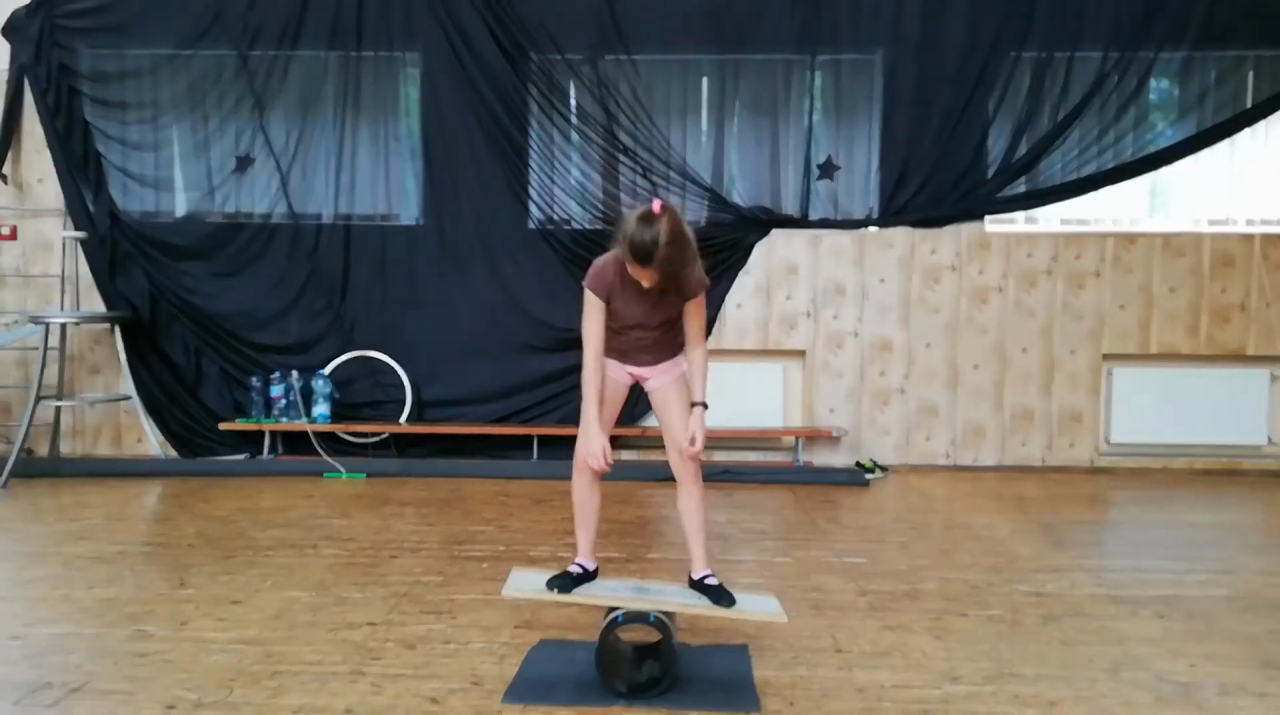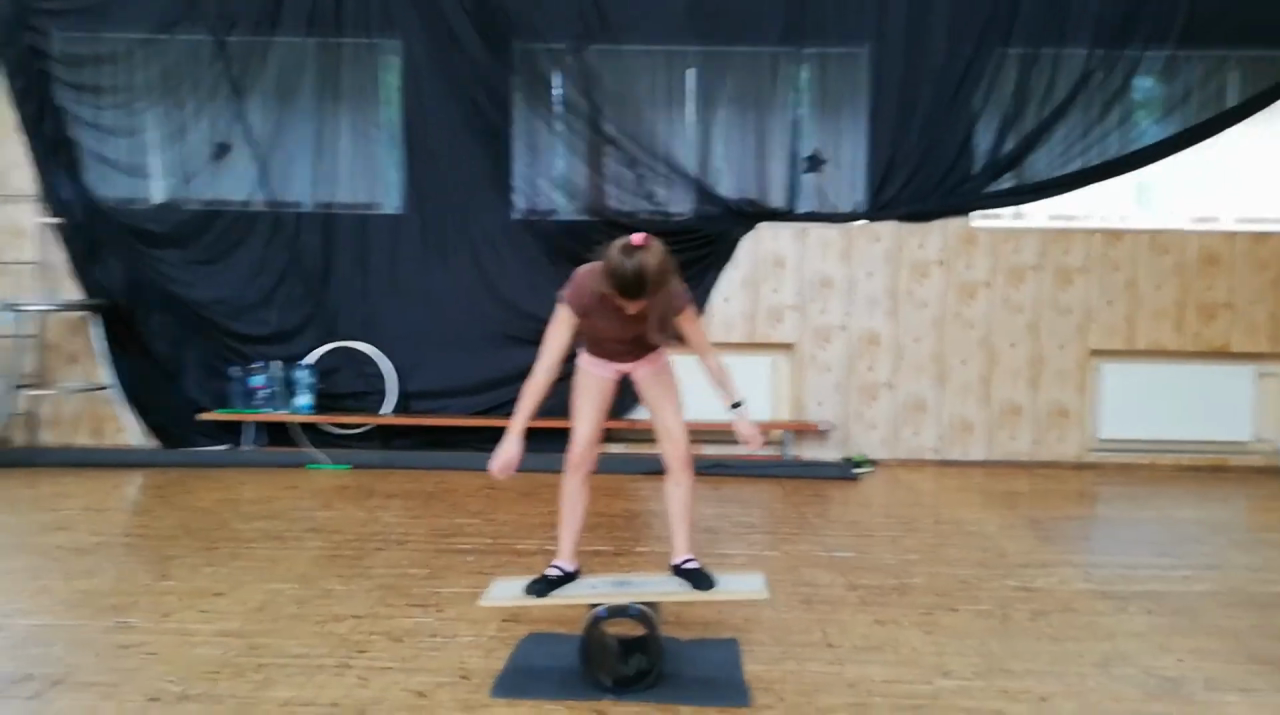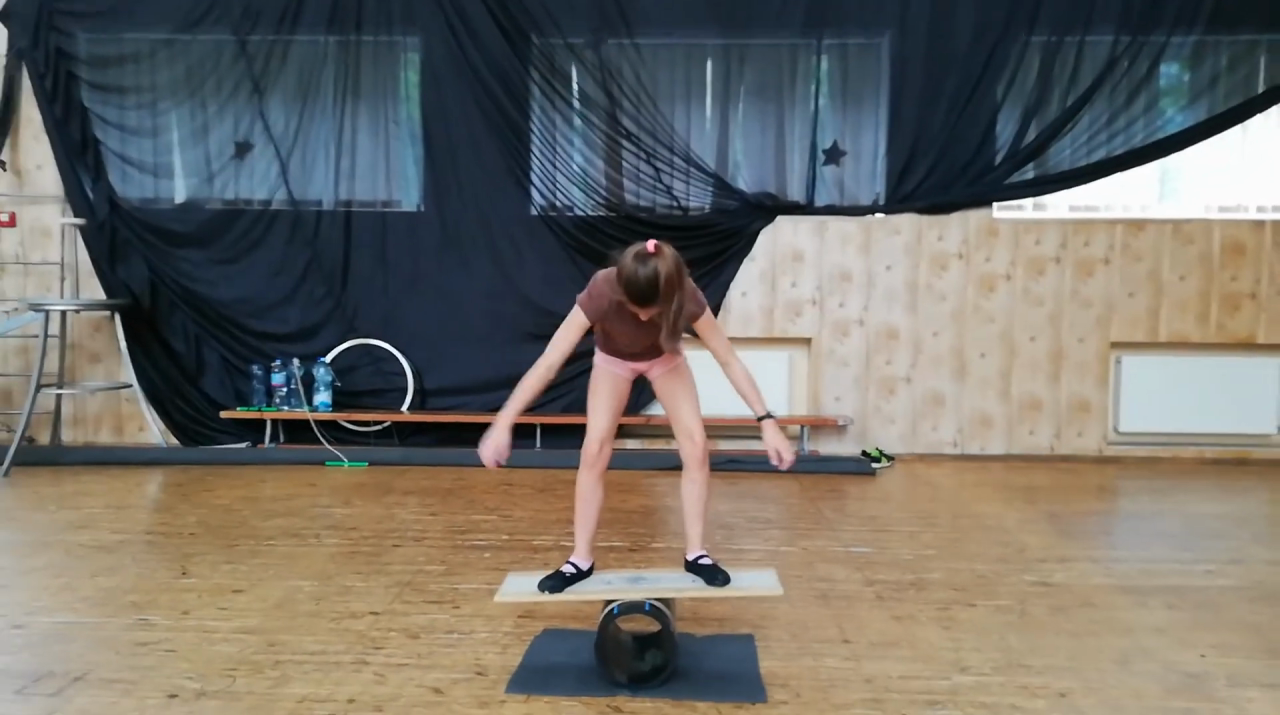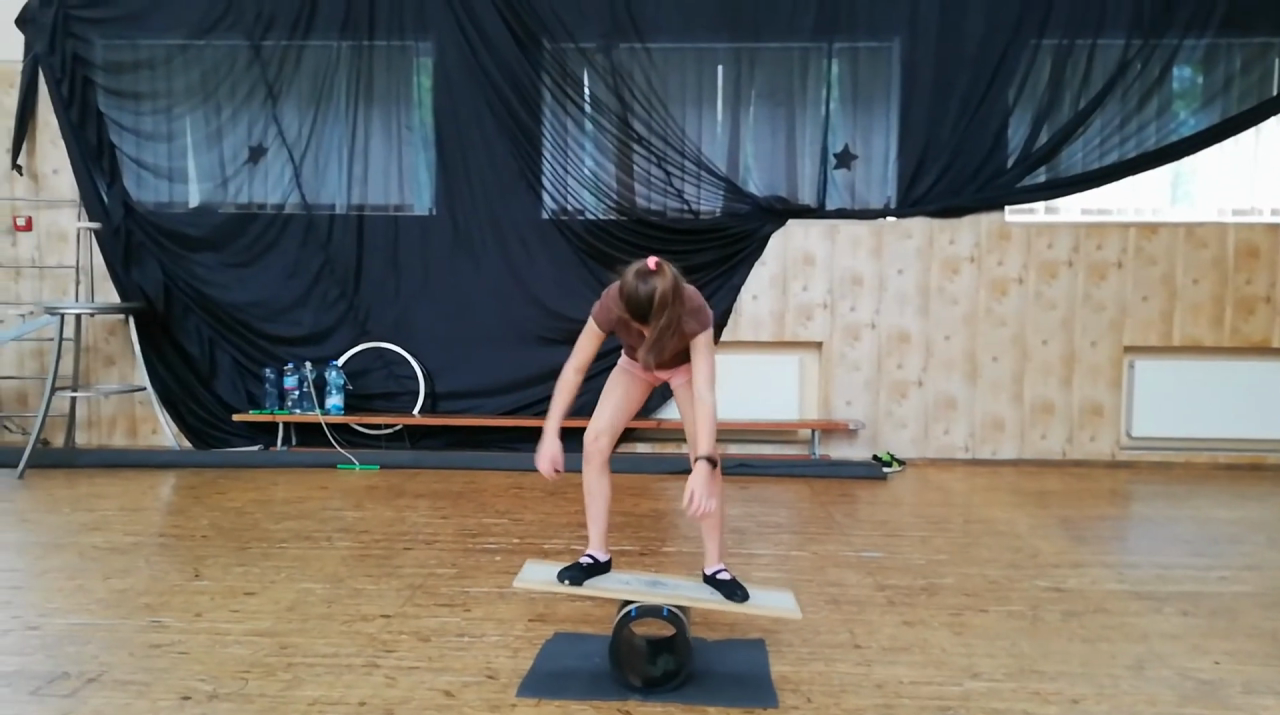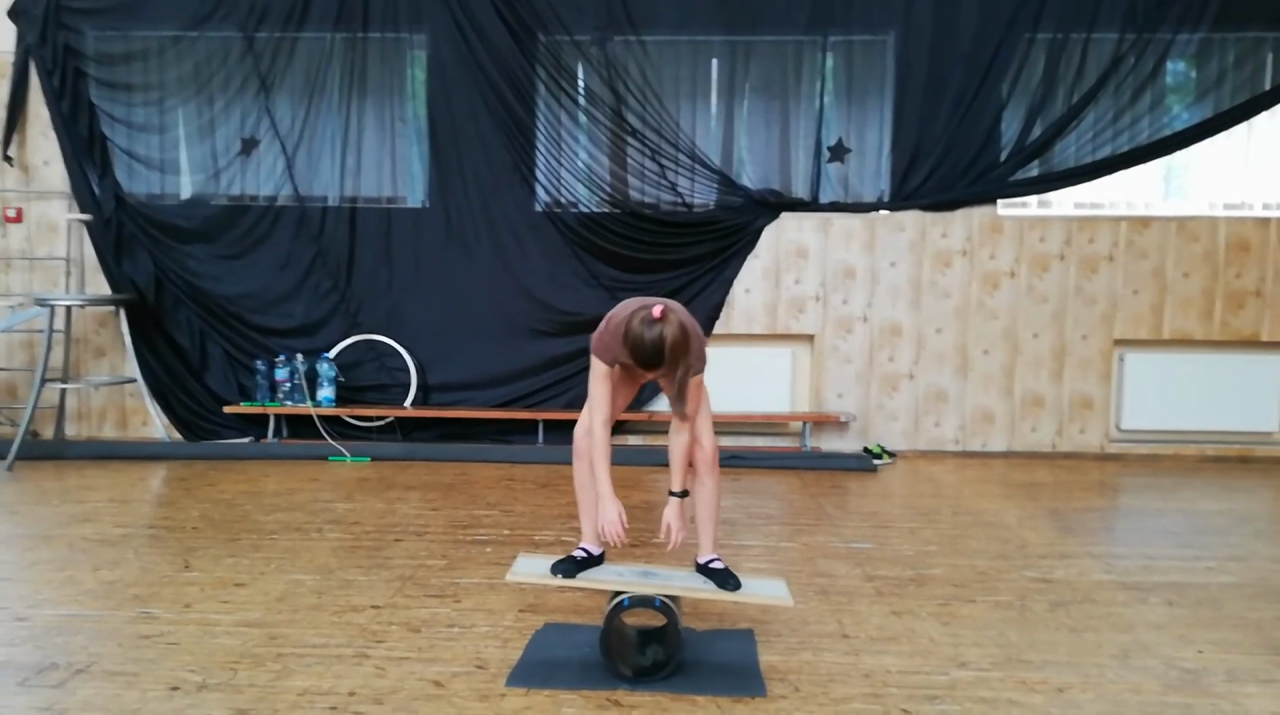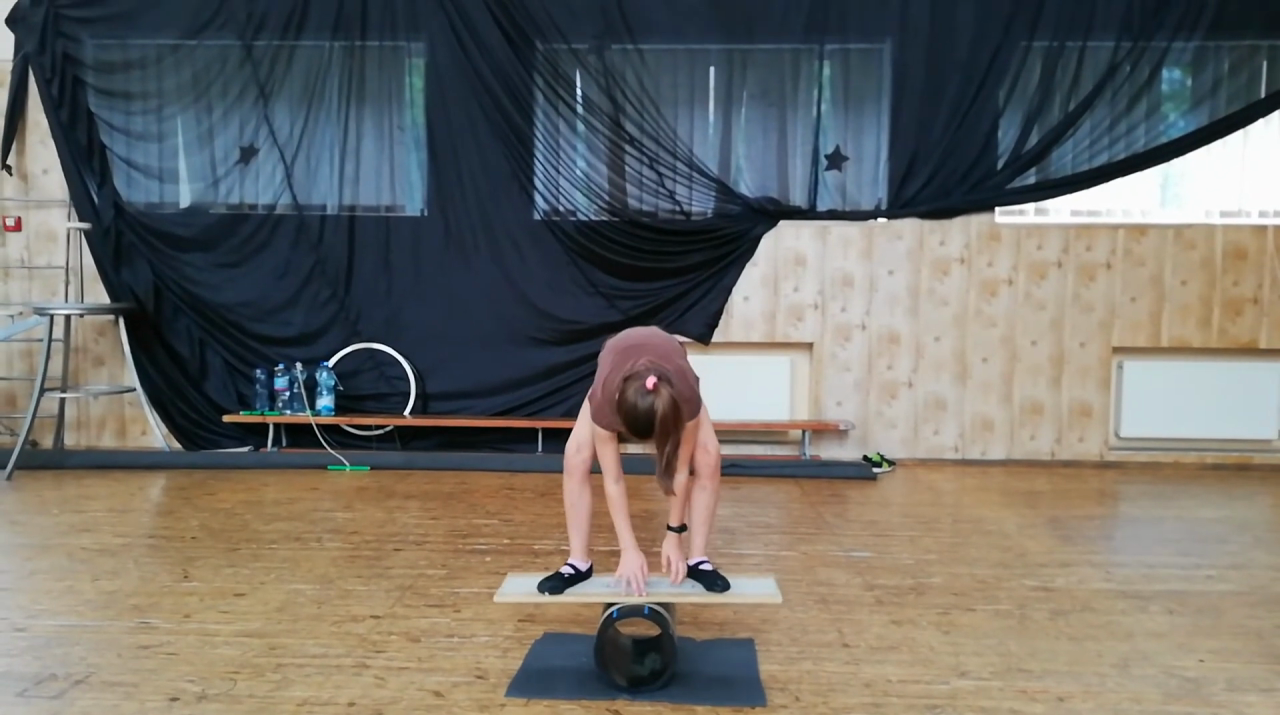
dt=0.5s
person 1, frame 1
left shoulder: (688, 277)
right shoulder: (603, 273)
left elbow: (695, 346)
right elbow: (592, 354)
left wrist: (698, 407)
right wrist: (592, 428)
left hip: (666, 364)
right hip: (613, 363)
left knee: (687, 460)
right knee: (587, 456)
left ankle: (701, 571)
right ankle: (584, 562)
person 1, frame 2
left shoulder: (670, 292)
right shoulder: (584, 285)
left elbow: (705, 350)
right elbow: (547, 363)
left wrist: (736, 408)
right wrist: (514, 434)
left hip: (648, 357)
right hip: (596, 359)
left knee: (678, 449)
right knee: (580, 452)
left ankle: (682, 558)
right ankle: (565, 563)
person 1, frame 3
left shoulder: (685, 295)
right shoulder: (602, 291)
left elbow: (728, 358)
right elbow: (551, 359)
left wrist: (768, 422)
right wrist: (503, 423)
left hip: (664, 358)
right hip: (612, 359)
left knee: (695, 446)
right knee: (594, 449)
left ankle: (695, 555)
right ankle: (579, 560)
person 1, frame 4
left shoulder: (693, 310)
right shoulder: (612, 304)
left elbow: (705, 392)
right elbow: (576, 368)
left wrist: (703, 466)
right wrist: (550, 434)
left hip: (685, 365)
right hip: (635, 364)
left knee: (707, 462)
right knee: (595, 440)
left ankle: (714, 567)
right ankle: (597, 554)
person 1, frame 5
left shoulder: (691, 345)
right shoulder: (609, 338)
left elbow: (682, 428)
right elbow: (600, 423)
left wrist: (676, 498)
right wrist: (606, 497)
left hip: (676, 362)
right hip: (624, 362)
left knee: (705, 448)
right knee: (584, 437)
left ankle: (708, 557)
right ankle: (590, 547)
person 1, frame 6
left shoulder: (686, 395)
right shoulder: (604, 398)
left elbow: (679, 470)
right elbow: (613, 480)
left wrist: (674, 535)
right wrist: (629, 549)
left hip: (669, 373)
right hip: (618, 369)
left knee: (708, 455)
right knee: (576, 455)
left ankle: (697, 559)
right ankle: (578, 562)
